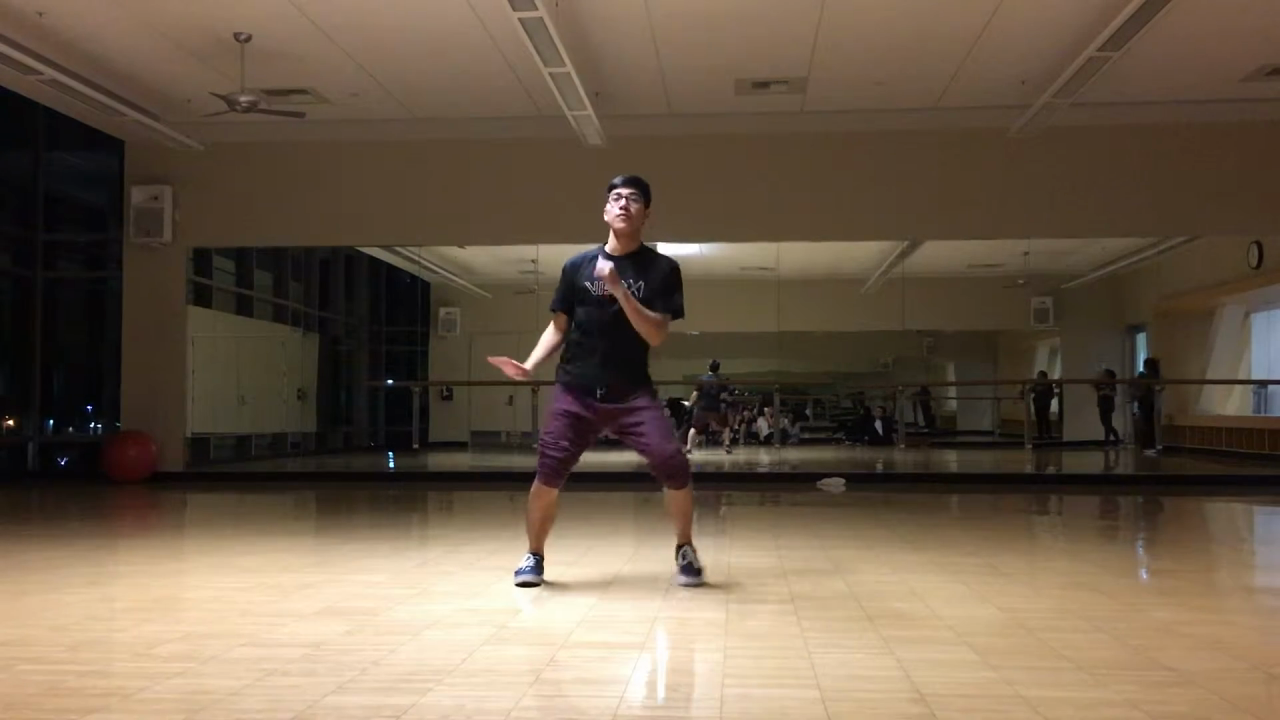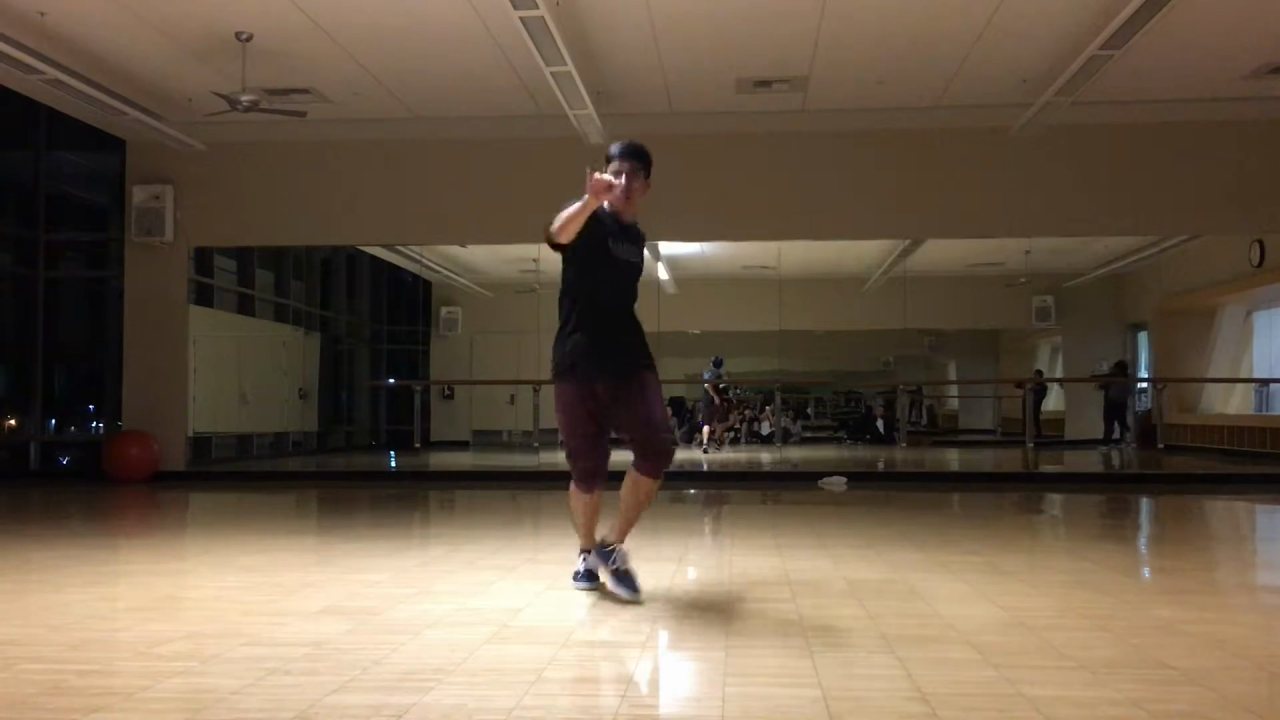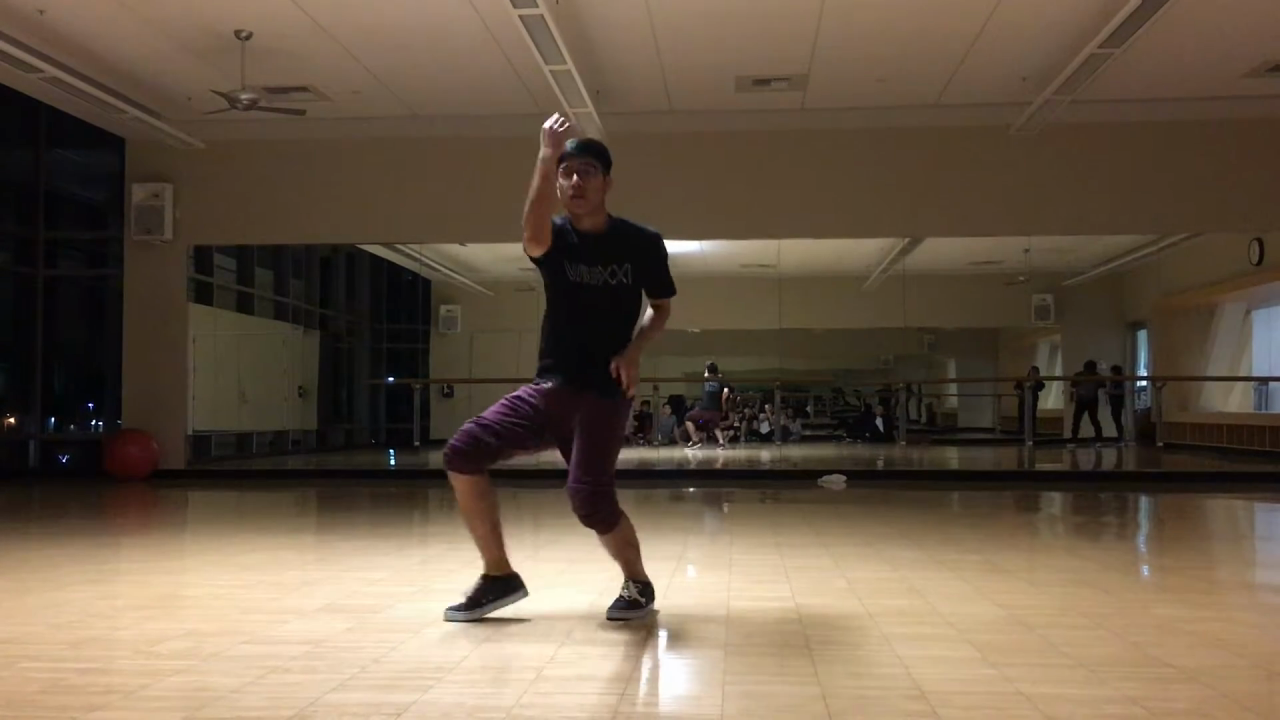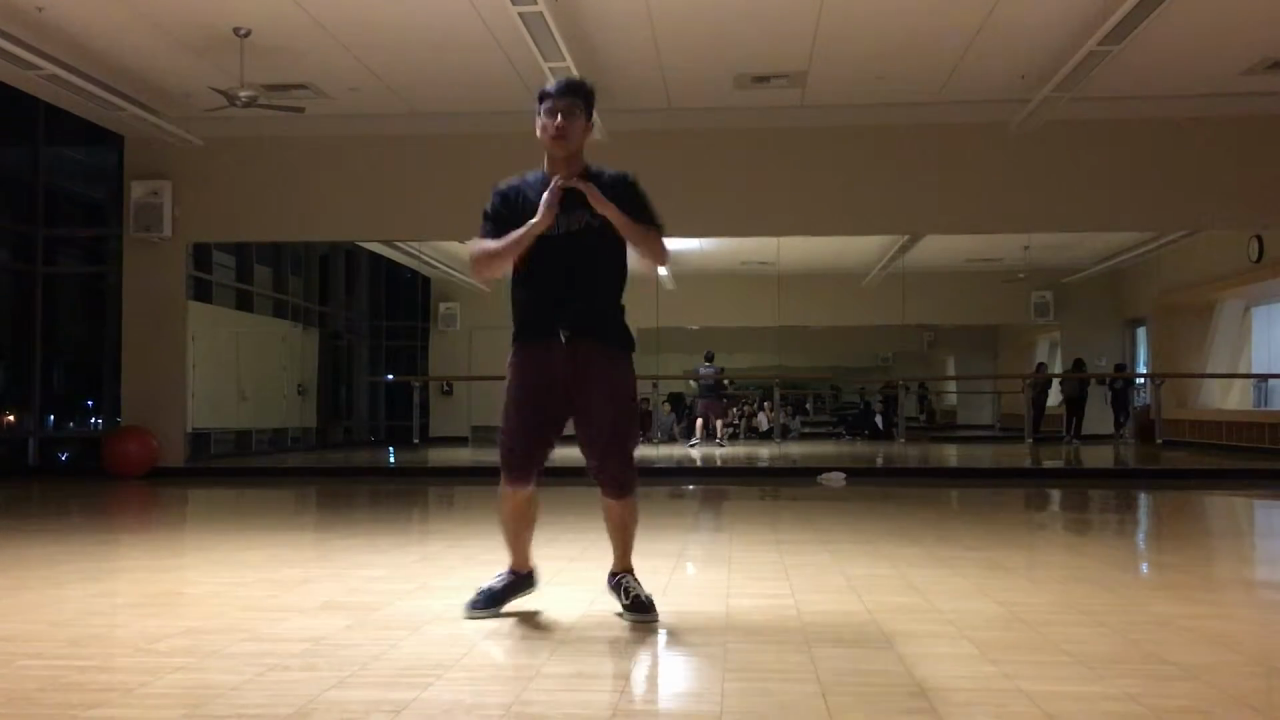
dt=1s
person 1, frame 1
left shoulder: (662, 268)
right shoulder: (578, 265)
left elbow: (656, 334)
right elbow: (559, 326)
left wrist: (618, 289)
right wrist: (529, 364)
left hip: (630, 391)
right hip: (575, 390)
left knee: (672, 462)
right knee: (550, 472)
left ankle: (685, 548)
right ankle: (534, 555)
person 1, frame 2
left shoulder: (636, 236)
right shoulder: (588, 223)
right elbow: (558, 233)
right wrist: (591, 201)
left hip: (630, 363)
right hip: (577, 363)
left knee: (655, 451)
right knee: (587, 468)
left ankle: (615, 546)
right ankle: (587, 553)
person 1, frame 3
left shoulder: (642, 243)
right shoulder: (554, 237)
left elbow: (662, 308)
right elbow: (535, 238)
left wrist: (635, 350)
right wrist: (549, 154)
left hip: (602, 391)
right hip: (549, 386)
left knee: (590, 499)
right knee: (463, 454)
left ankle: (639, 583)
right ankle: (499, 578)
person 1, frame 4
left shoulder: (617, 187)
right shoulder: (515, 195)
left elbow: (657, 254)
right elbow: (481, 265)
left wrist: (607, 210)
right wrist: (538, 223)
left hip: (604, 345)
right hip: (538, 346)
left knee: (614, 470)
right knee: (518, 466)
left ankle: (623, 575)
right ankle: (518, 570)
